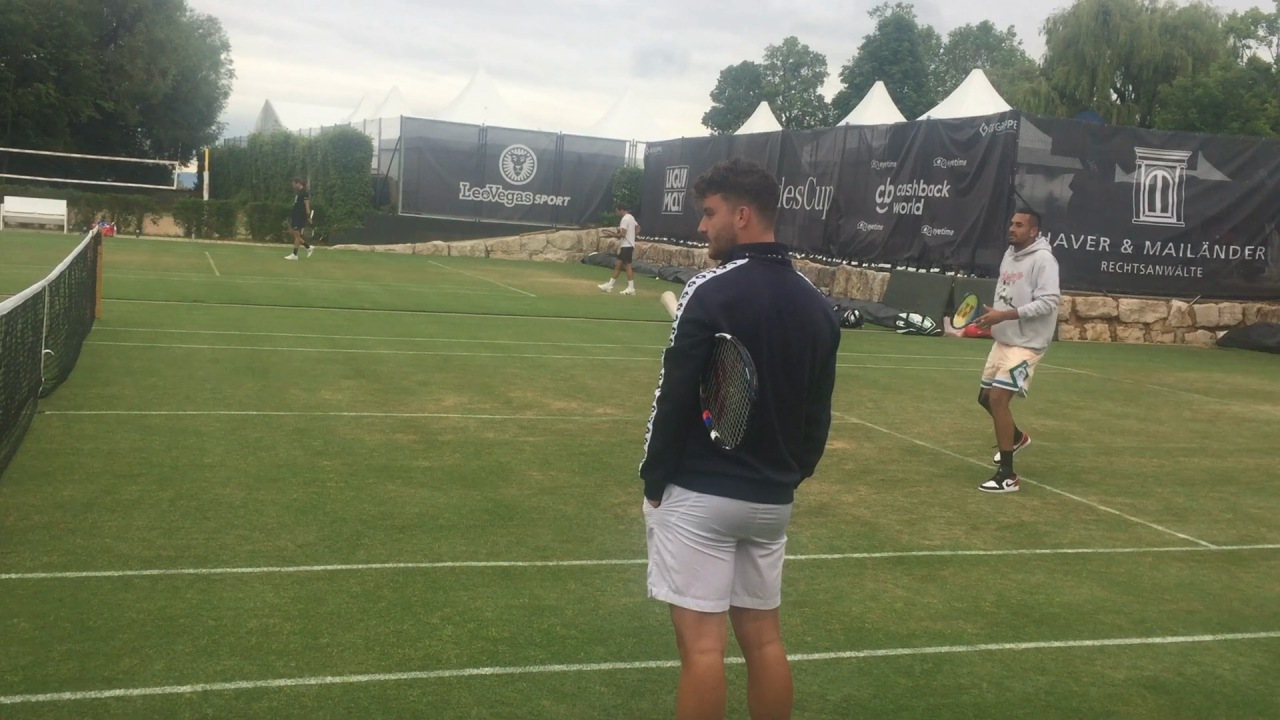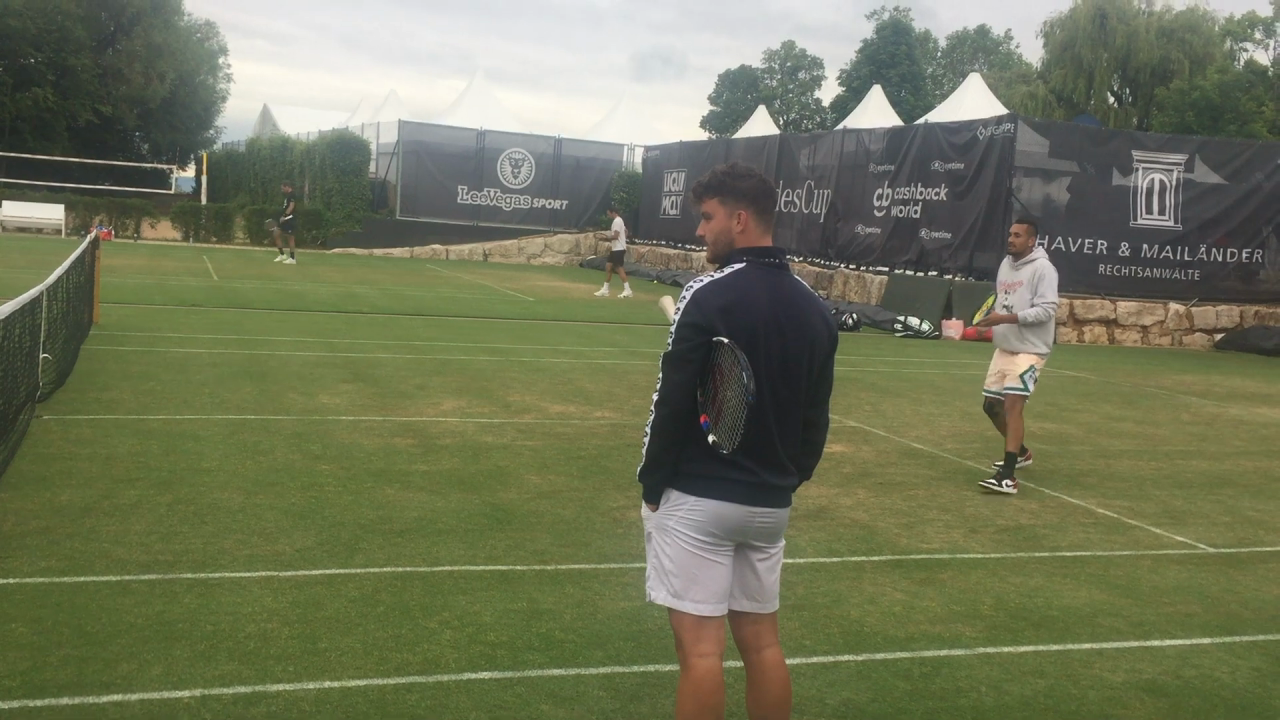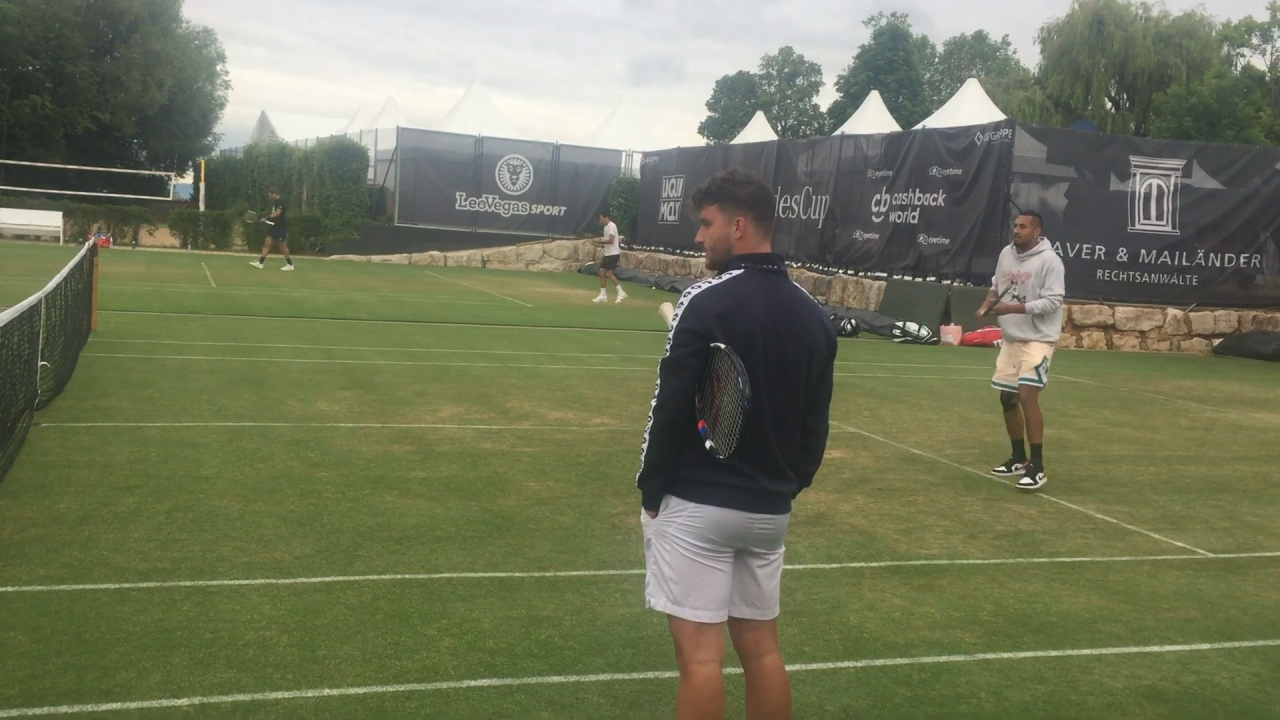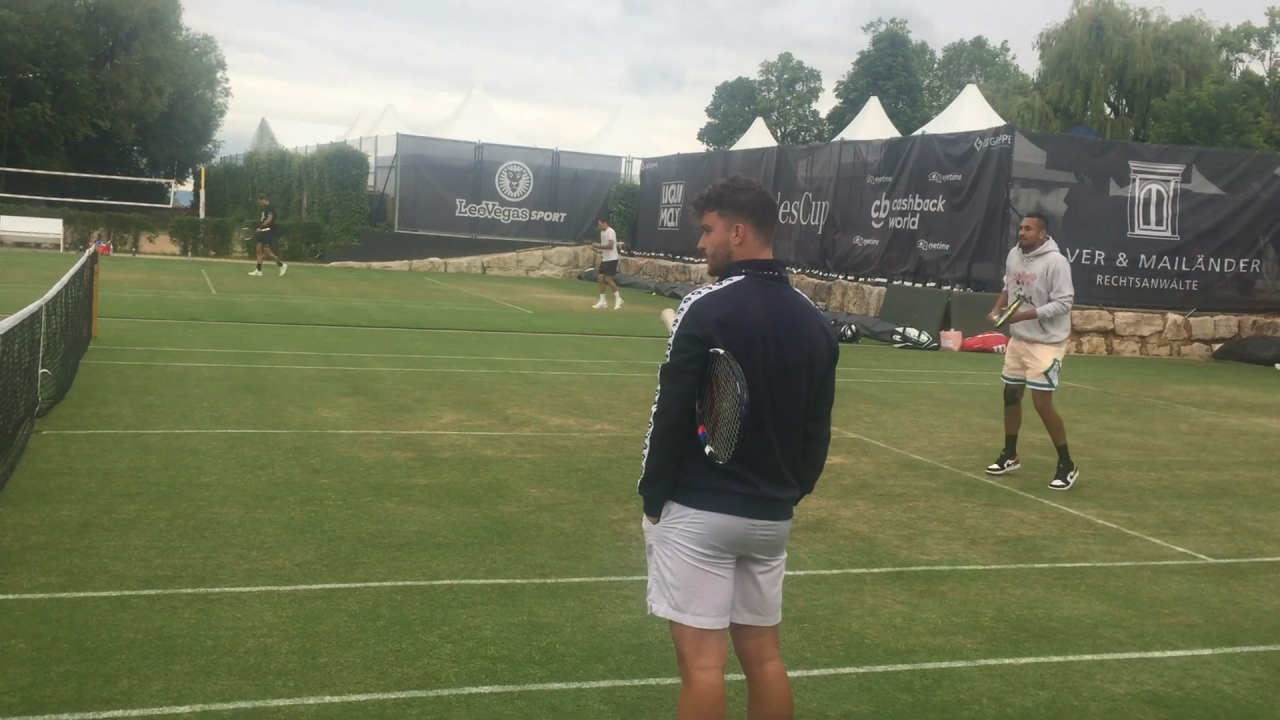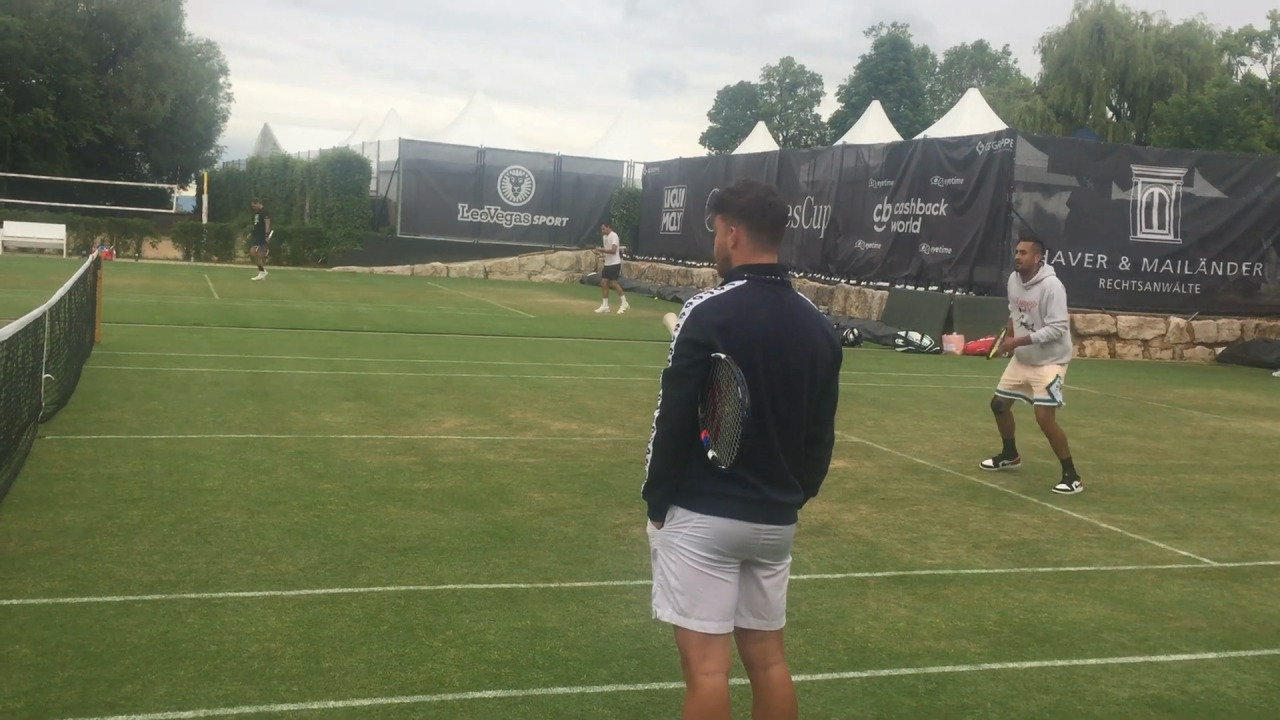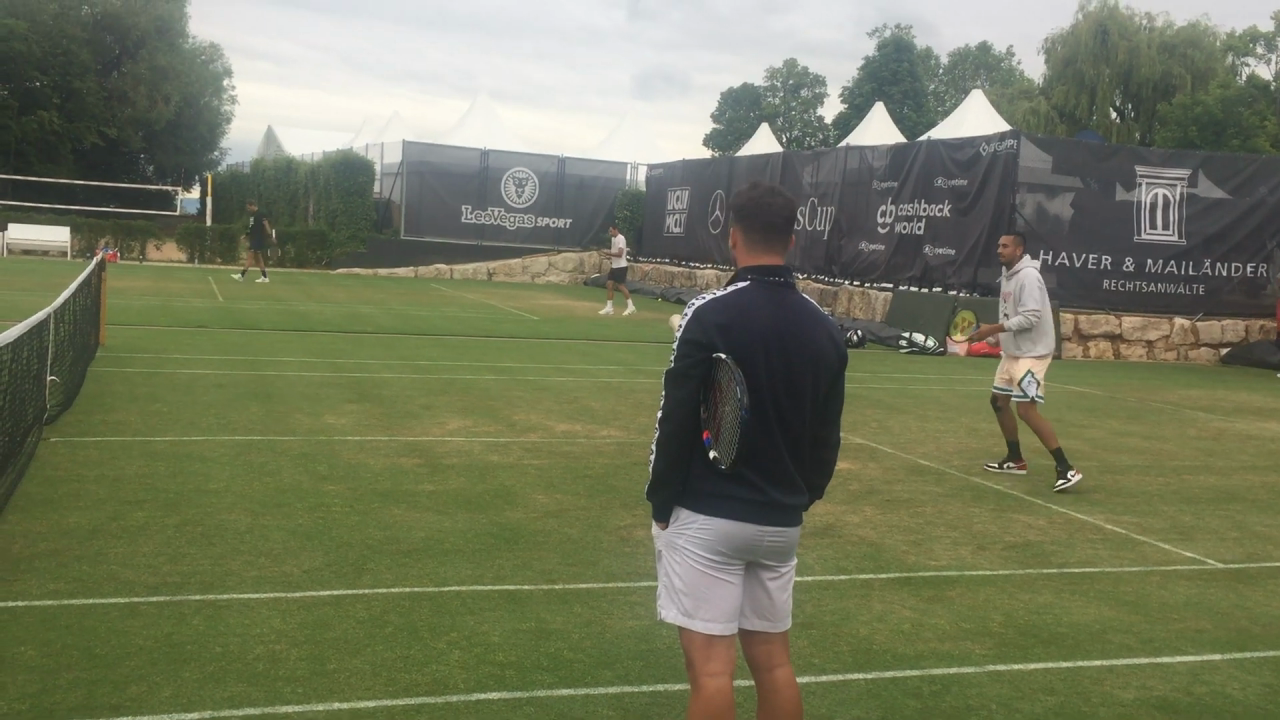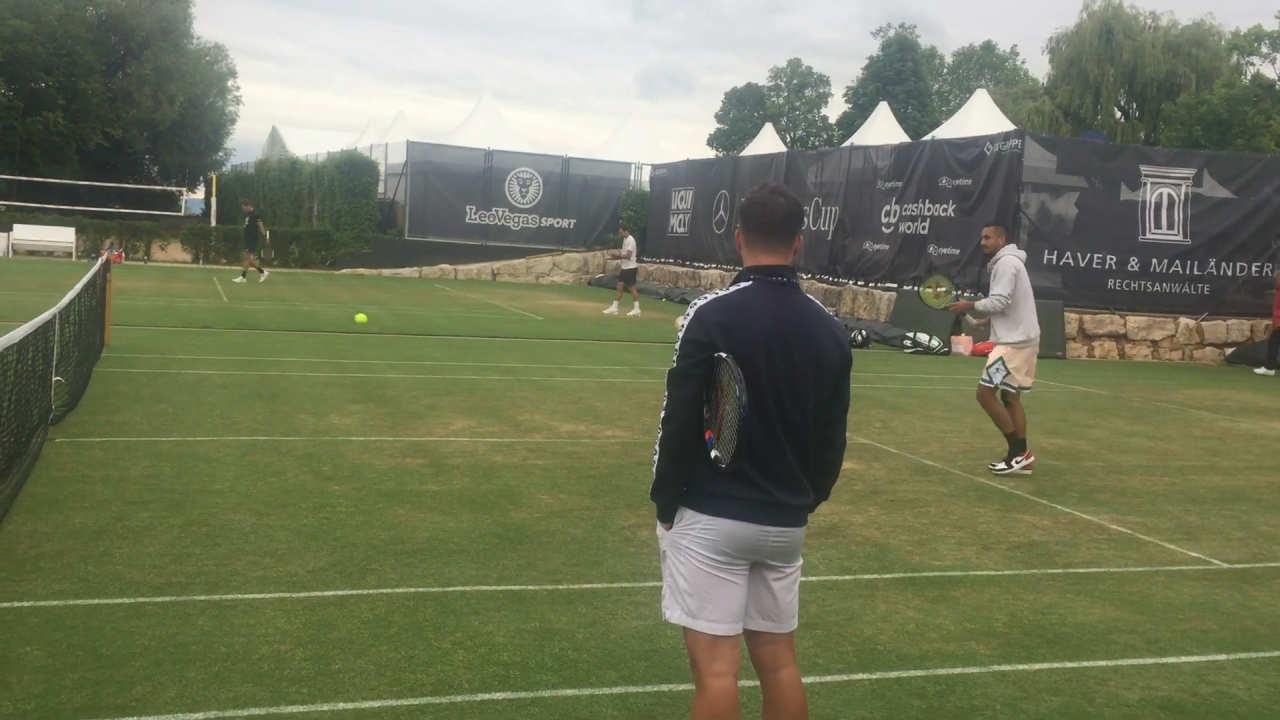
dt=0.2s
person 1, frame 1
left shoulder: (712, 293)
right shoulder: (816, 304)
left elbow: (675, 399)
right elbow: (818, 413)
left wrist: (654, 480)
left hip: (699, 495)
right hip: (771, 499)
left knee: (701, 644)
right knee: (764, 637)
person 1, frame 2
left shoulder: (709, 297)
right shoulder: (814, 308)
left elbow: (673, 403)
right elbow: (816, 418)
left wrist: (652, 484)
left hip: (697, 499)
right hip: (770, 503)
left knee: (699, 648)
right knee: (762, 642)
person 1, frame 3
left shoulder: (707, 303)
right shoulder: (812, 314)
left elbow: (671, 409)
right elbow: (816, 425)
left wrist: (651, 490)
left hip: (696, 505)
right hip: (769, 510)
left knee: (699, 654)
right knee: (761, 647)
person 1, frame 4
left shoulder: (707, 309)
right shoulder: (814, 321)
left elbow: (671, 414)
right elbow: (818, 430)
left wrist: (652, 496)
left hip: (698, 512)
right hip: (771, 516)
left knee: (701, 661)
right knee: (763, 654)
person 1, frame 5
left shoulder: (708, 313)
right shoulder: (818, 326)
left elbow: (674, 419)
right elbow: (821, 435)
left wrist: (656, 501)
left hip: (702, 516)
right hip: (775, 521)
left knee: (706, 664)
right knee: (768, 658)
person 1, frame 6
left shoulder: (712, 314)
right shoulder: (824, 328)
left elbow: (677, 420)
right elbow: (827, 437)
left wrist: (660, 502)
left hip: (706, 517)
right hip: (780, 522)
left knee: (710, 665)
right knee: (773, 659)
person 1, frame 7
left shoulder: (714, 315)
right shoulder: (829, 328)
left elbow: (680, 420)
right elbow: (833, 438)
left wrist: (665, 502)
left hip: (711, 517)
right hip: (785, 522)
left knee: (715, 665)
right knee: (779, 660)
person 2, frame 1
left shoulder: (1043, 260)
right shoulder: (1009, 254)
left elbow: (1048, 303)
left wrist: (1004, 316)
right wrist: (992, 312)
left hip: (1025, 344)
right hip: (1002, 341)
left knee: (998, 399)
right knee: (986, 397)
left ankle: (1007, 475)
right ankle: (1016, 437)
person 2, frame 2
left shoulder: (1043, 268)
right shoulder: (1005, 264)
left elbow: (1046, 311)
left wrist: (1005, 319)
right wrist: (991, 317)
left hip: (1030, 351)
right hip: (1004, 349)
left knee: (1012, 405)
right knee: (991, 405)
left ankle: (1008, 476)
right ankle: (1019, 452)
person 2, frame 3
left shoulder: (1049, 260)
right shoulder: (1006, 254)
left elbow: (1053, 302)
right elbow: (997, 287)
left wrist: (1014, 308)
right wrist: (987, 306)
left hip: (1038, 340)
right hip: (1011, 339)
left knee: (1027, 396)
right knee: (1007, 399)
left ankle: (1036, 466)
right ankle: (1019, 458)
person 2, frame 4
left shoulder: (1056, 262)
right shoulder: (1014, 255)
left elbow: (1063, 303)
left wrist: (1027, 314)
right wrist: (998, 308)
left hip: (1046, 342)
right hip: (1019, 338)
left knee: (1041, 403)
right knee: (1011, 395)
left ankle: (1066, 465)
right ankle: (1009, 454)
person 2, frame 5
left shoulder: (1051, 286)
right shoulder: (1013, 279)
left elbow: (1058, 328)
left wrist: (1020, 341)
right wrist: (1008, 336)
left hip: (1049, 361)
right hip: (1022, 359)
left knee: (1044, 418)
right knee: (999, 405)
left ankle: (1071, 475)
right ankle: (1009, 455)
person 2, frame 6
left shoulder: (1028, 277)
right shoulder: (1007, 274)
left elbow: (1029, 318)
left wrist: (993, 329)
right wrist: (994, 332)
left hip: (1032, 354)
right hip: (1012, 352)
left knee: (1027, 411)
right knee: (999, 401)
left ankle: (1066, 468)
right ankle: (1015, 459)
person 2, frame 7
left shoulder: (1007, 263)
right shoulder: (1004, 263)
left elbow: (998, 302)
left wrist: (968, 306)
right wrist: (979, 312)
left hip: (1014, 342)
right hip: (1021, 340)
left knee: (985, 394)
right knee: (1011, 398)
left ankle: (1019, 452)
right ankle: (1021, 459)
